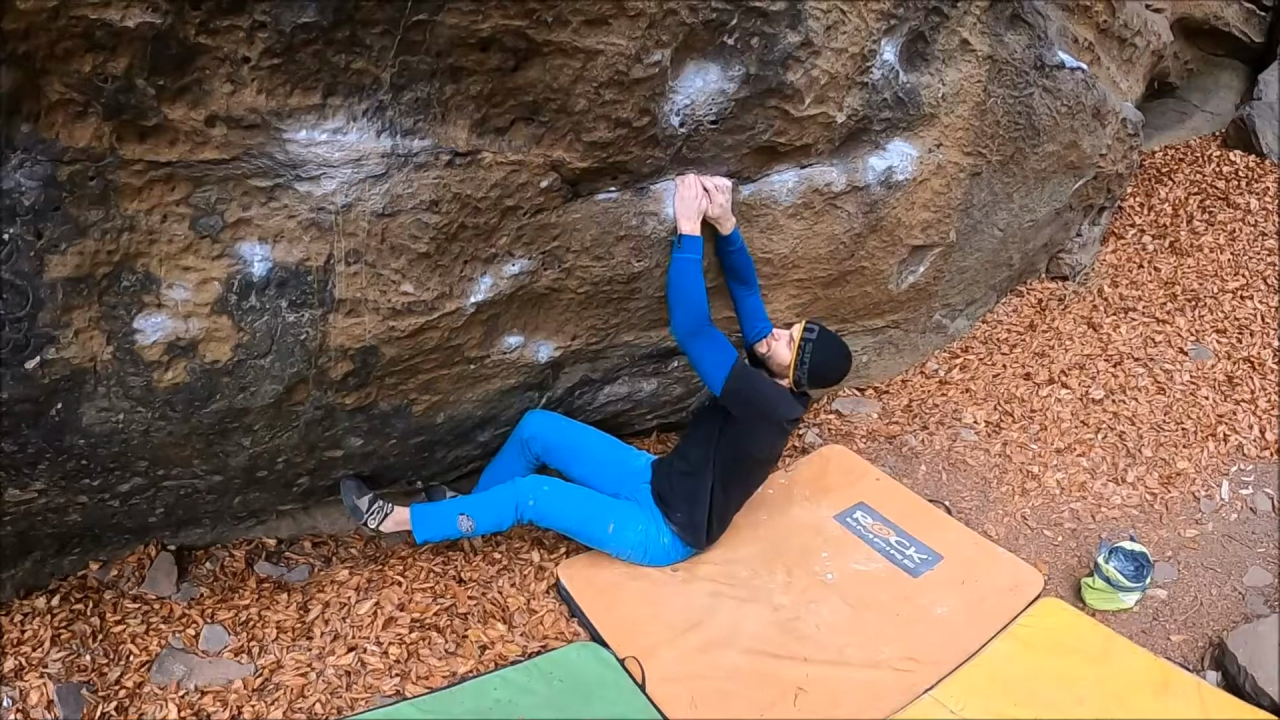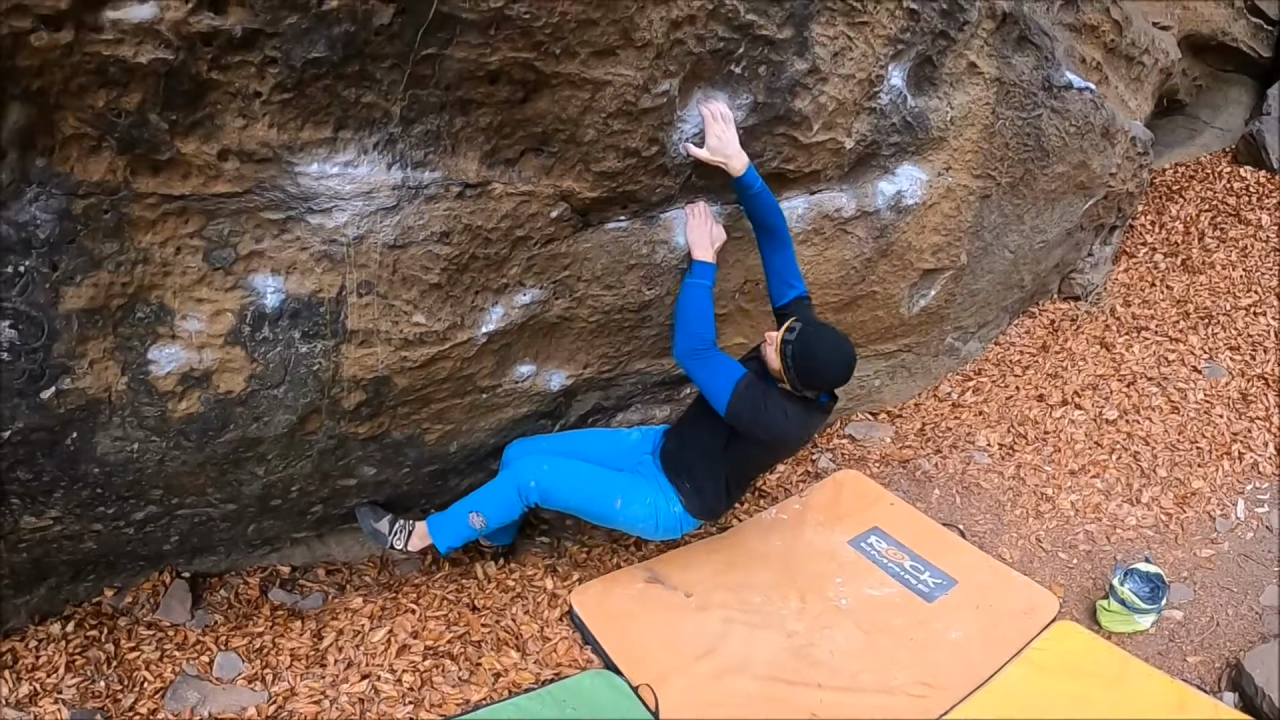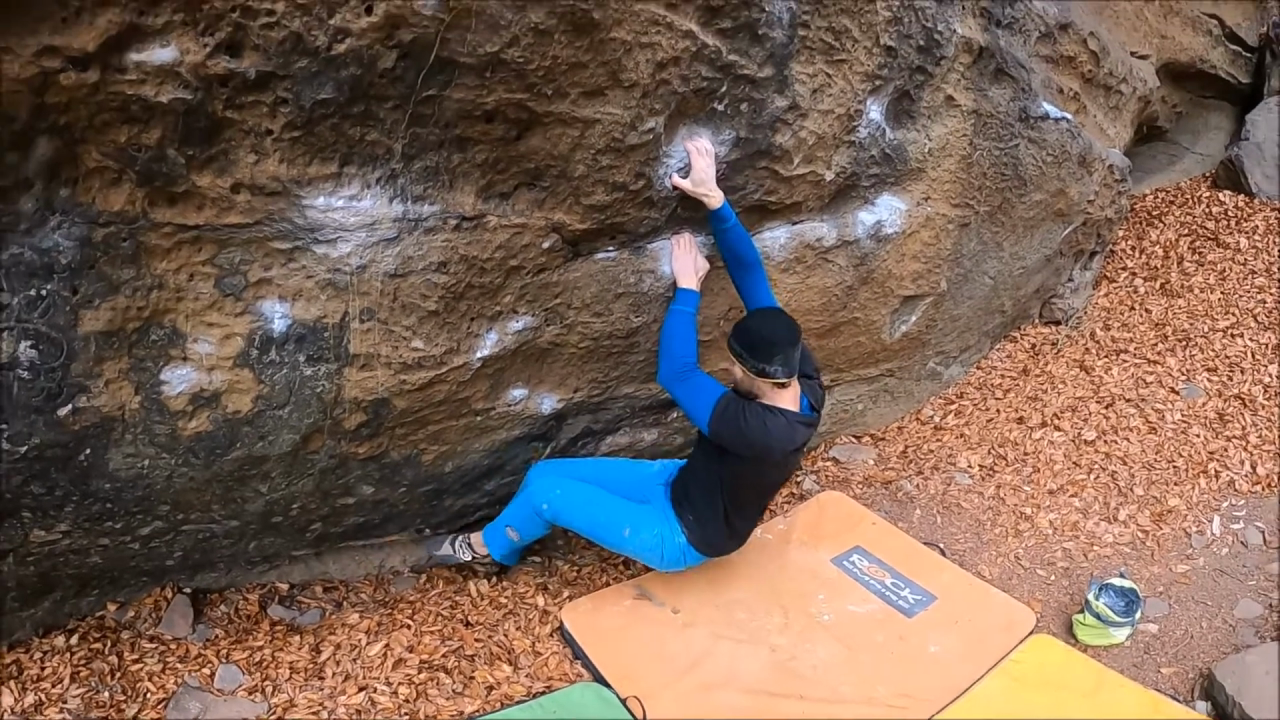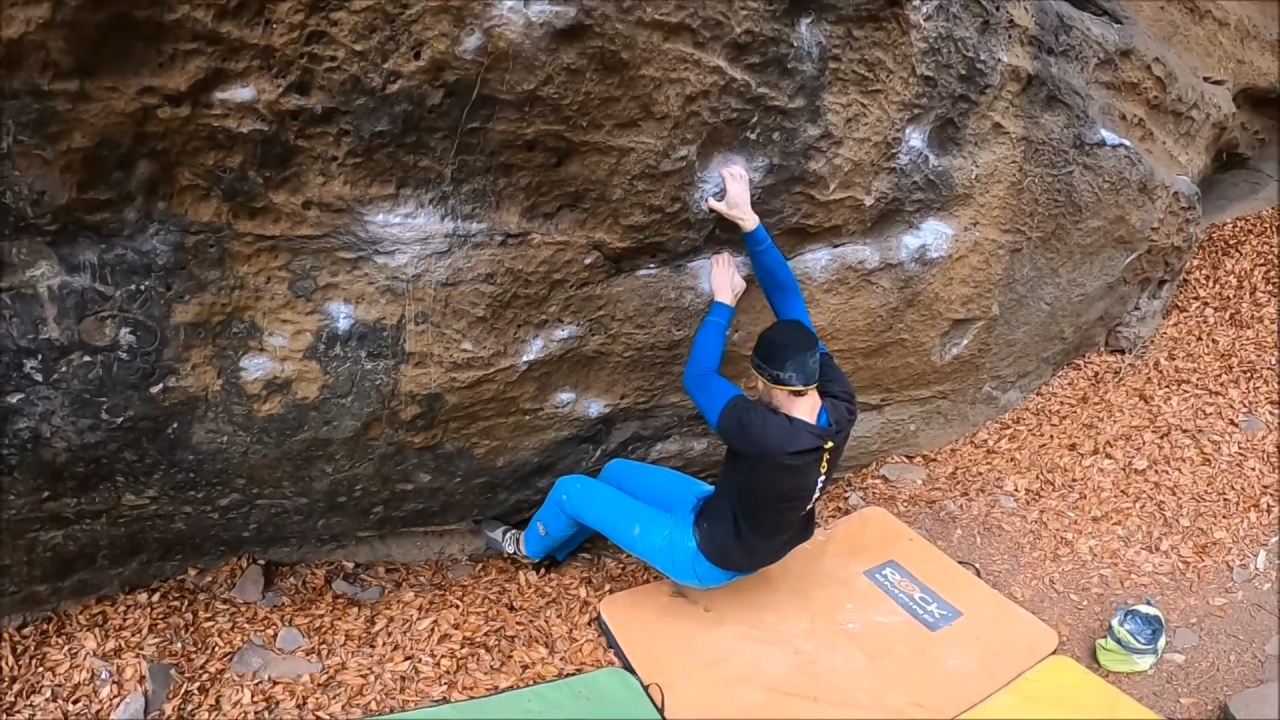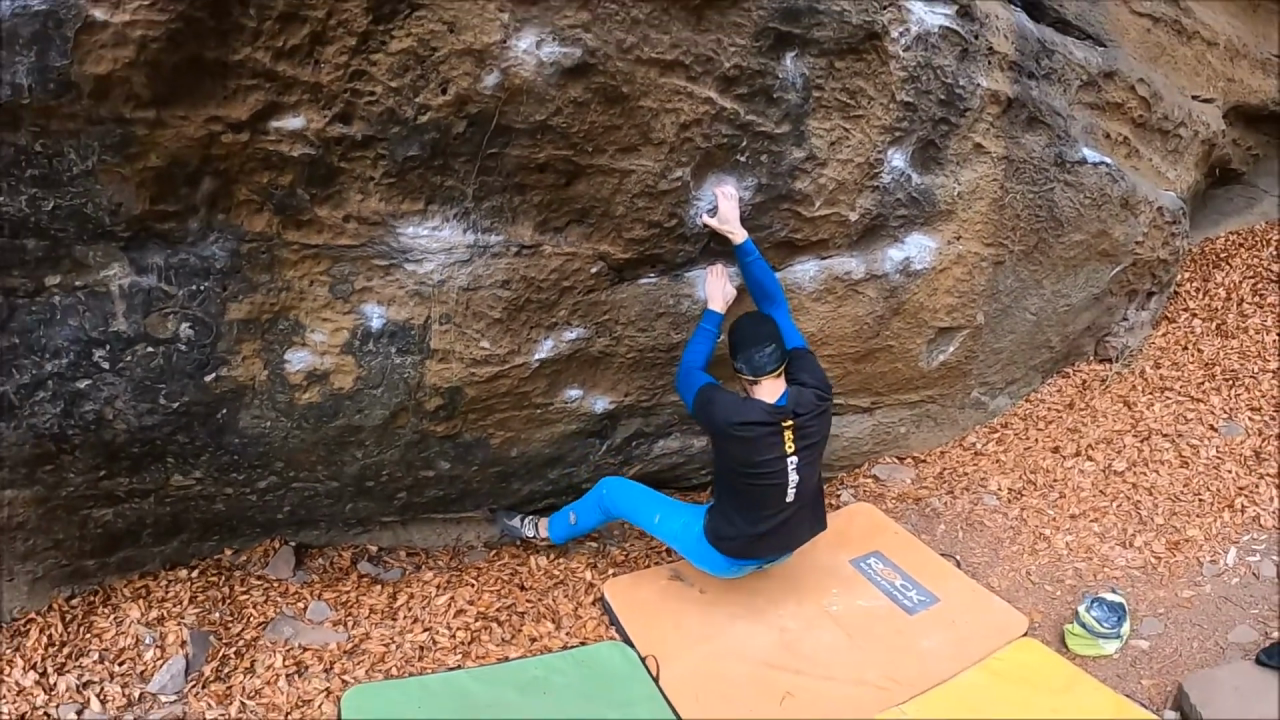
dt=1s
person 1, frame 1
left shoulder: (769, 404)
right shoulder: (768, 378)
left elbow: (692, 330)
right elbow: (745, 287)
left wrist: (690, 229)
right wrist: (725, 224)
left hip: (665, 533)
right hip: (656, 481)
left knee: (528, 494)
right knee: (536, 428)
left ankle: (405, 519)
right ankle: (470, 511)
person 1, frame 2
left shoulder: (780, 419)
right shoulder: (803, 333)
left elbow: (692, 350)
right elbow: (776, 240)
left wrist: (702, 257)
right wrist: (737, 162)
left hip: (671, 503)
right hip: (663, 448)
left knee: (530, 475)
right knee: (519, 453)
left ankle: (423, 536)
right ankle: (496, 536)
person 1, frame 3
left shoulder: (760, 432)
right shoulder: (802, 378)
left elbow: (675, 373)
right elbow: (753, 278)
left wrist: (687, 285)
right wrist: (714, 198)
left hip: (683, 537)
right hip: (680, 483)
left knee: (547, 494)
right knee: (541, 473)
left ankle: (484, 547)
right ankle: (503, 553)
person 1, frame 4
left shoulder: (773, 438)
right shoulder: (839, 404)
left elbow: (698, 377)
right elbow: (791, 304)
left wrist: (723, 300)
right wrist: (749, 222)
left hip: (709, 558)
right hip: (738, 525)
left knee: (571, 490)
right knee: (615, 472)
left ankle: (529, 547)
right ankle: (557, 547)
person 1, frame 5
left shoulder: (731, 417)
right shoulder: (815, 393)
left elbow: (688, 373)
right elbow: (776, 308)
left wrist: (716, 308)
right wrist: (738, 235)
left hip: (728, 556)
right hip: (785, 548)
left knee: (611, 491)
left ankle: (547, 531)
